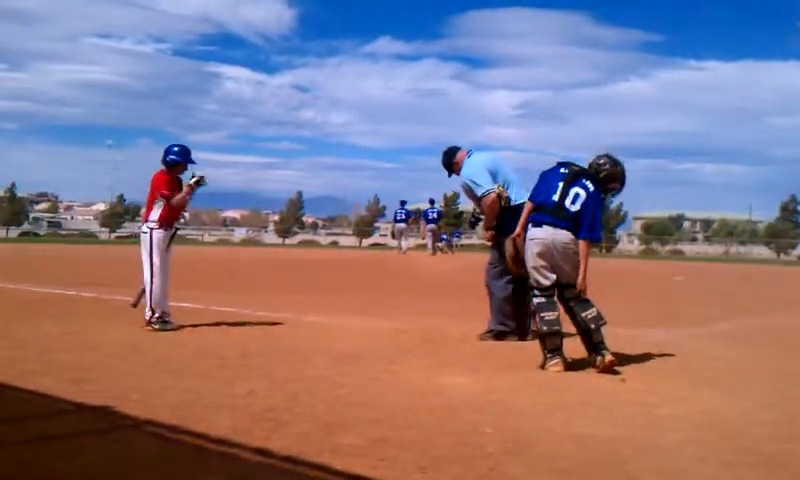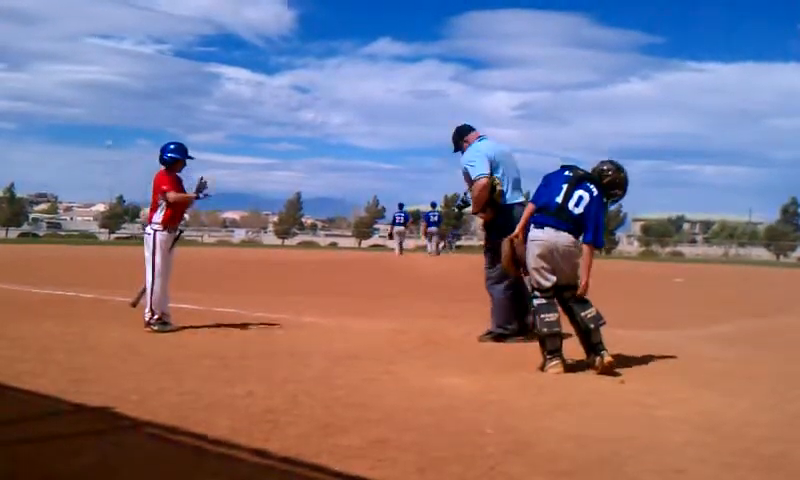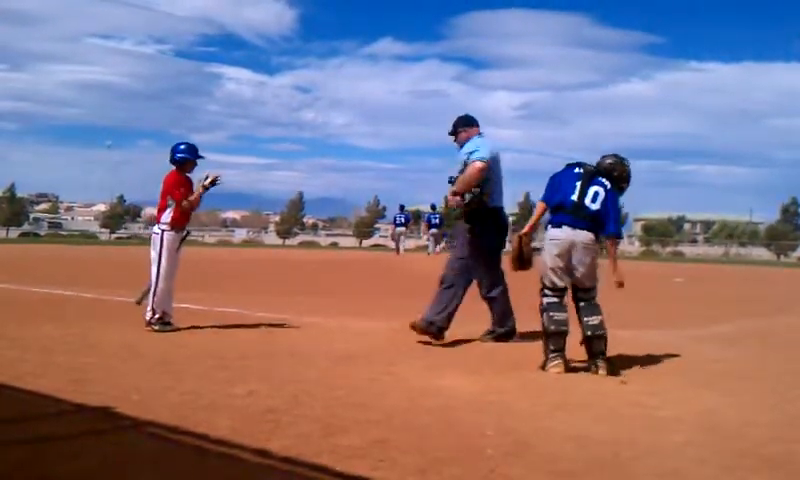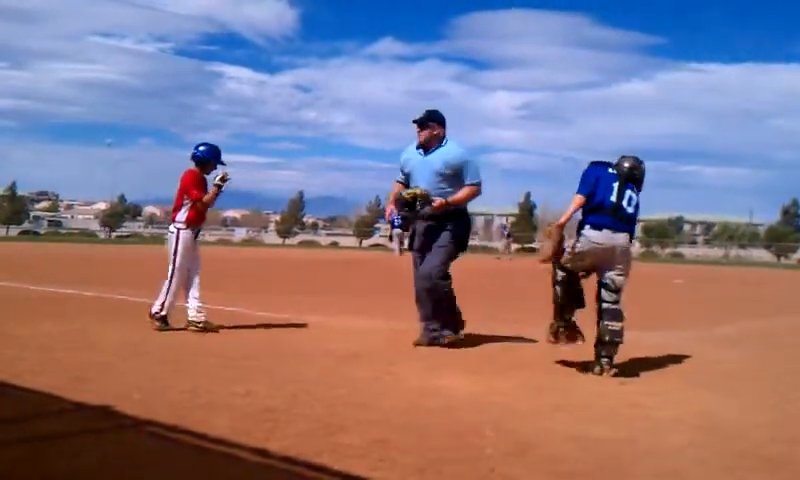
dt=0.5s
person 1, frame 1
left shoulder: (469, 171)
right shoulder: (485, 156)
left elbow: (491, 198)
left wrist: (488, 227)
right wrist: (486, 220)
left hip: (512, 221)
left knee: (497, 275)
right knee: (519, 275)
left ankle: (502, 329)
right ankle: (521, 328)
person 1, frame 2
left shoulder: (473, 153)
right shoulder: (501, 148)
left elbow: (482, 183)
left wrist: (477, 208)
left hip: (501, 216)
right hip: (517, 211)
left knee: (497, 275)
right knee: (509, 272)
left ankle: (502, 330)
right ankle: (523, 325)
person 1, frame 3
left shoulder: (476, 146)
right shoulder: (483, 147)
left elbow: (478, 168)
left wrist: (455, 192)
right wrist: (461, 193)
left hip: (482, 220)
right hip: (477, 220)
left knee: (489, 276)
right knee: (456, 272)
left ankle: (503, 329)
right ankle: (434, 323)
person 1, frame 4
left shoulder: (457, 154)
right shoulder: (410, 154)
left elbow: (475, 187)
right elbow: (401, 181)
left wrist: (447, 202)
right wrist: (392, 202)
left hip: (449, 224)
right hip: (421, 224)
left knee: (431, 273)
right knee: (422, 278)
left ankle: (452, 324)
right ankle: (432, 331)
person 2, frame 1
left shoulder: (557, 170)
right shoulder: (595, 194)
left elbow: (532, 200)
right elbow: (585, 237)
left wrist: (520, 228)
right wrist: (582, 273)
left hip: (537, 233)
right hip: (566, 239)
left knee: (543, 293)
right knee: (573, 294)
left ankle: (554, 355)
right ankle: (600, 352)
person 2, frame 2
left shoulder: (561, 173)
right shoulder: (597, 199)
left elbow: (534, 202)
right elbow: (589, 242)
left wrist: (519, 229)
right wrist: (585, 277)
left hip: (539, 235)
right hip: (567, 241)
left knee: (543, 295)
right knee: (572, 295)
left ankle: (553, 357)
right ankle: (598, 352)
person 2, frame 3
left shoulder: (568, 171)
right shoulder: (609, 191)
left elbow: (545, 201)
right elbow: (612, 234)
left wrist: (529, 227)
right wrist: (615, 270)
left hip: (557, 234)
right hip: (587, 239)
left knee: (553, 294)
right knee: (586, 296)
left ankle: (555, 357)
right ankle: (599, 360)
person 2, frame 4
left shoulder: (598, 169)
right shoulder: (634, 194)
left elbow: (583, 195)
left wrist: (564, 219)
right wrist: (595, 265)
left hip: (594, 234)
right hip: (622, 242)
left knee: (564, 266)
right knee: (610, 299)
left ankle: (563, 325)
right ankle: (605, 360)
person 3, frame 1
left shoulder: (176, 180)
right shoulder: (162, 177)
left elbow: (179, 206)
right elbow: (174, 203)
left wrist: (191, 188)
right wrist: (189, 186)
left hip: (166, 231)
right hip: (154, 230)
left knee: (162, 275)
right knee: (155, 274)
left ankle: (161, 314)
right ankle: (152, 316)
person 3, frame 2
left shoulder: (176, 179)
right shoulder: (163, 177)
left elbow: (182, 205)
right elbow: (172, 198)
left wrist: (196, 192)
right wrist: (195, 195)
left hip: (169, 232)
right hip: (158, 232)
left knee: (163, 276)
right knee: (156, 275)
left ankle: (161, 316)
right ankle: (152, 318)
person 3, frame 3
left shoulder: (186, 180)
right shoulder: (173, 178)
left elbow: (193, 205)
right elbow: (188, 205)
left wrist: (205, 186)
right wrist: (204, 186)
left hip: (176, 233)
right hip: (165, 232)
left knee: (169, 277)
right knee: (161, 276)
left ankle: (163, 317)
right ankle: (153, 318)
person 3, frame 4
left shoulder: (200, 179)
right shoulder: (191, 177)
left elbow: (205, 206)
right elbow: (201, 205)
left wrist: (218, 189)
right wrist: (216, 186)
left hip: (192, 232)
right hip: (182, 231)
left knee: (193, 276)
right knee: (176, 276)
left ankle: (196, 317)
right ankle: (158, 313)
